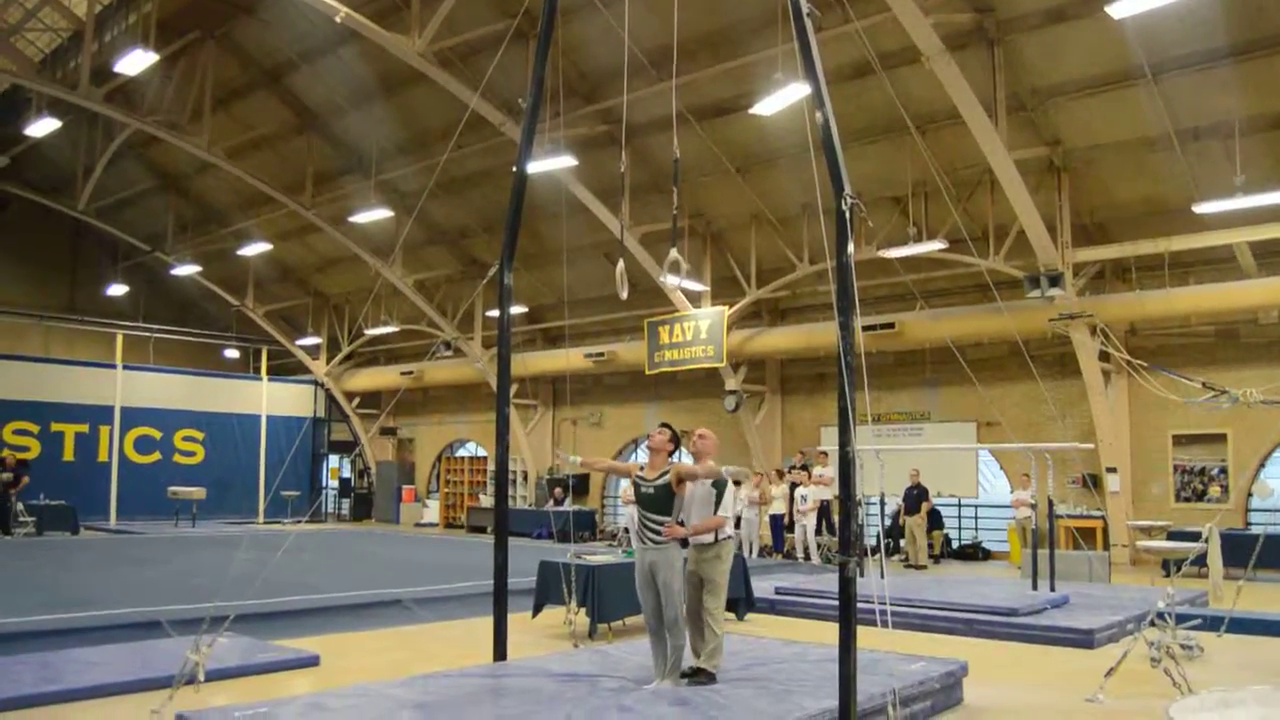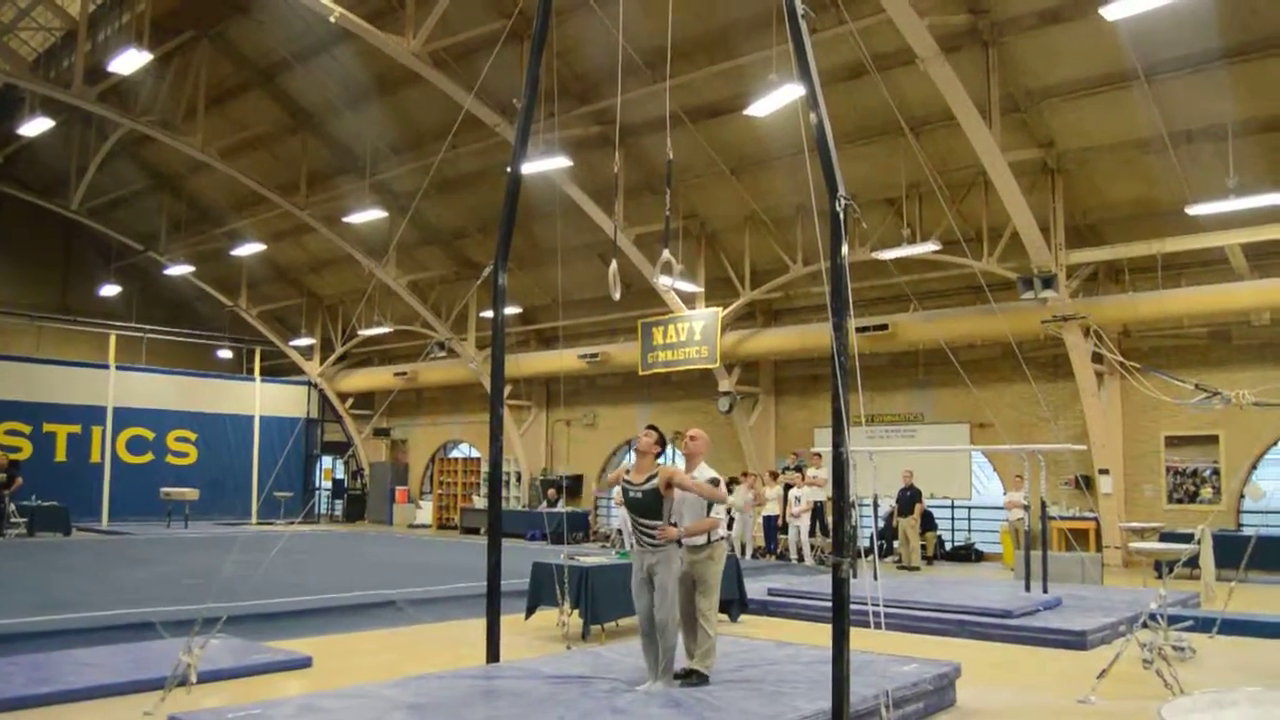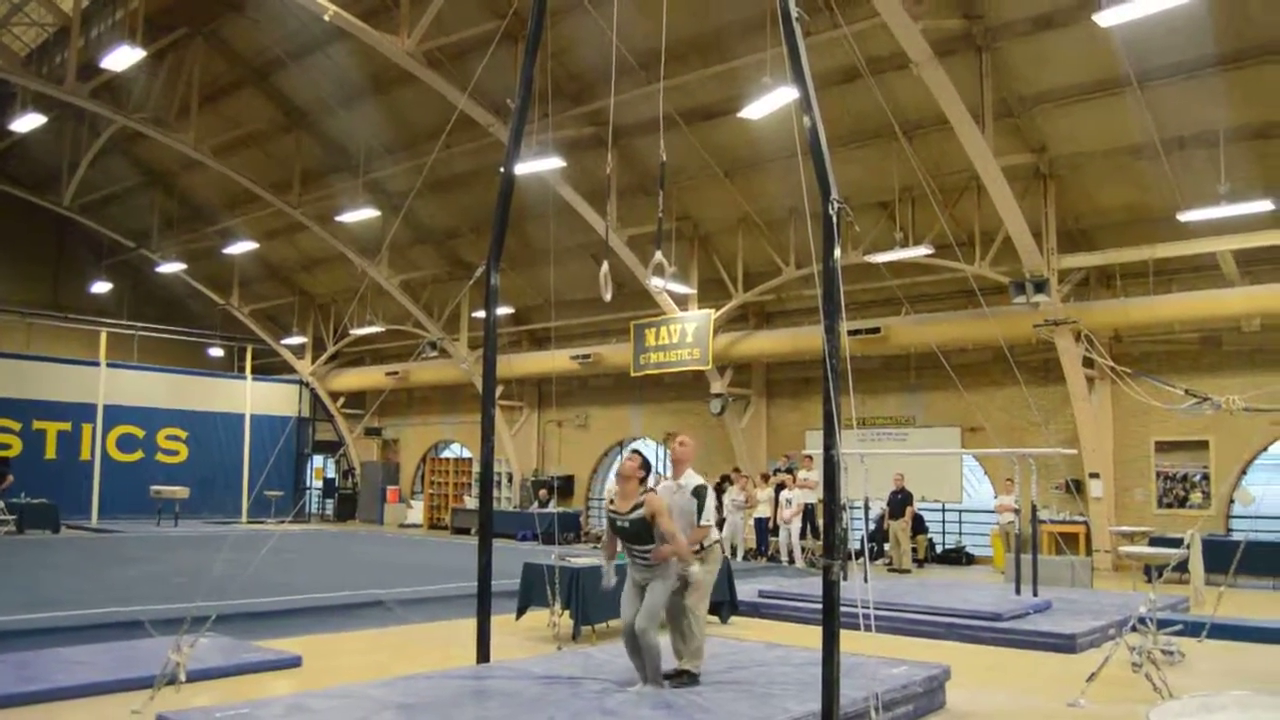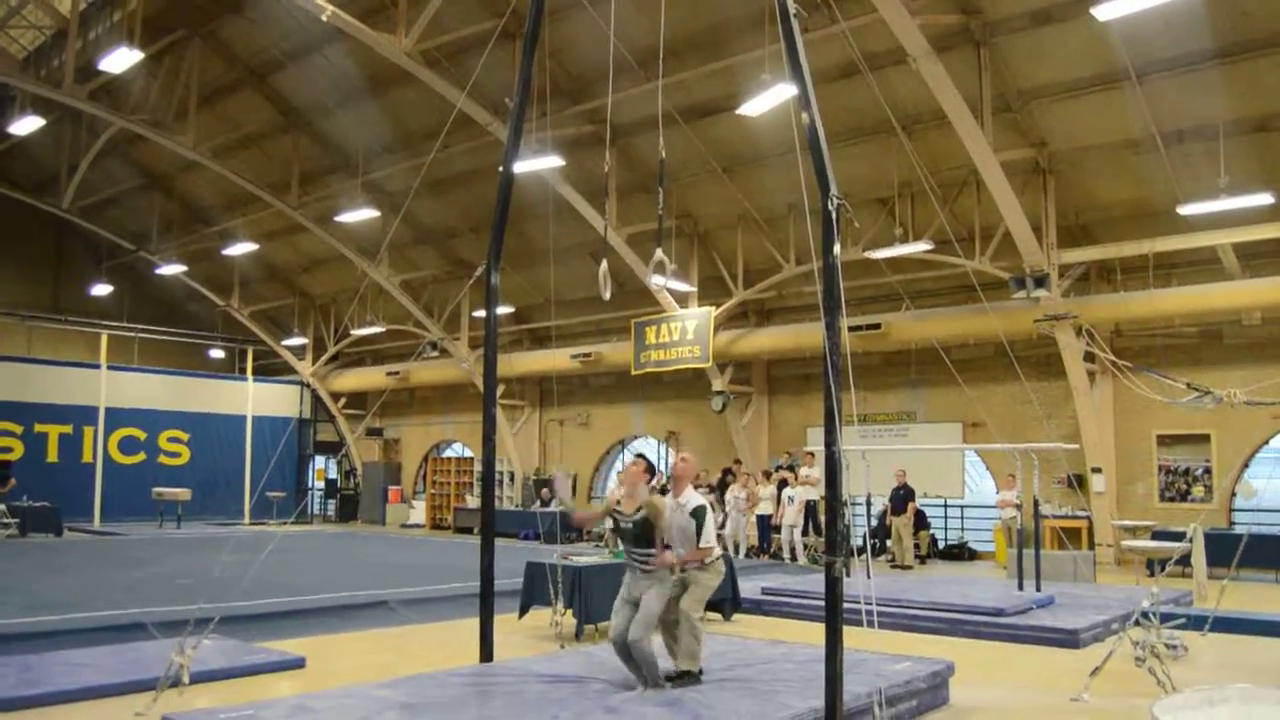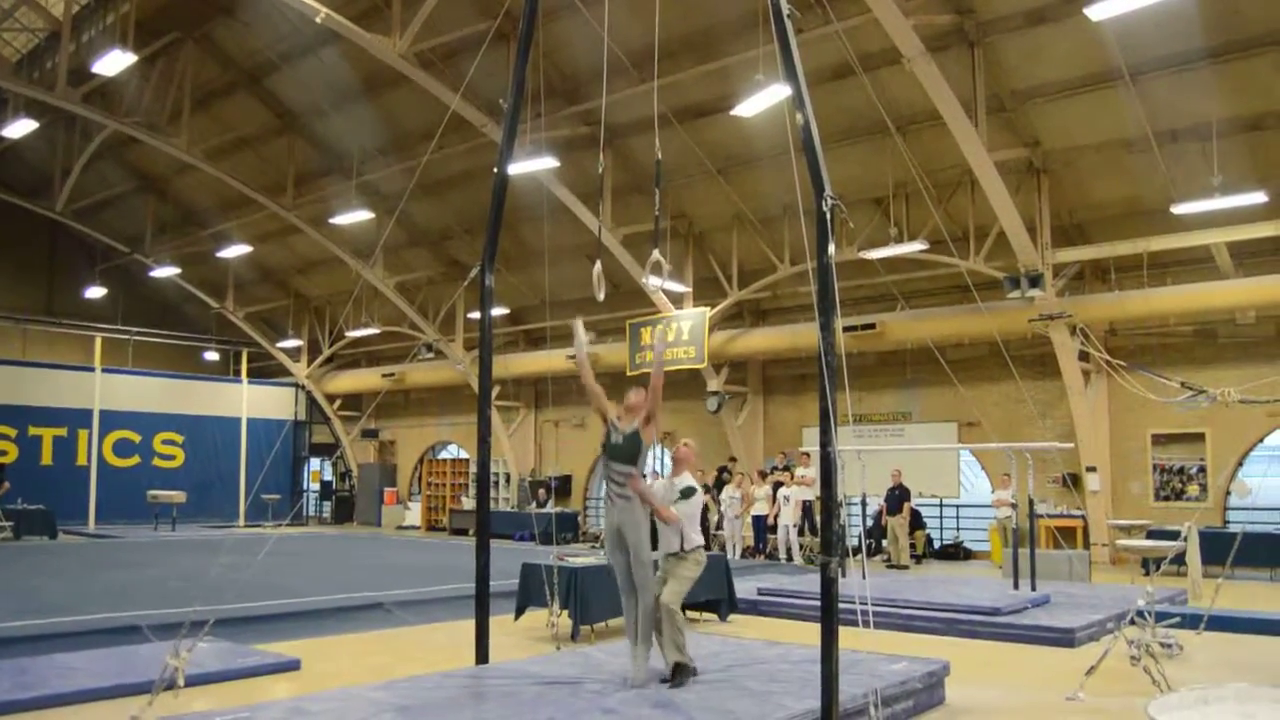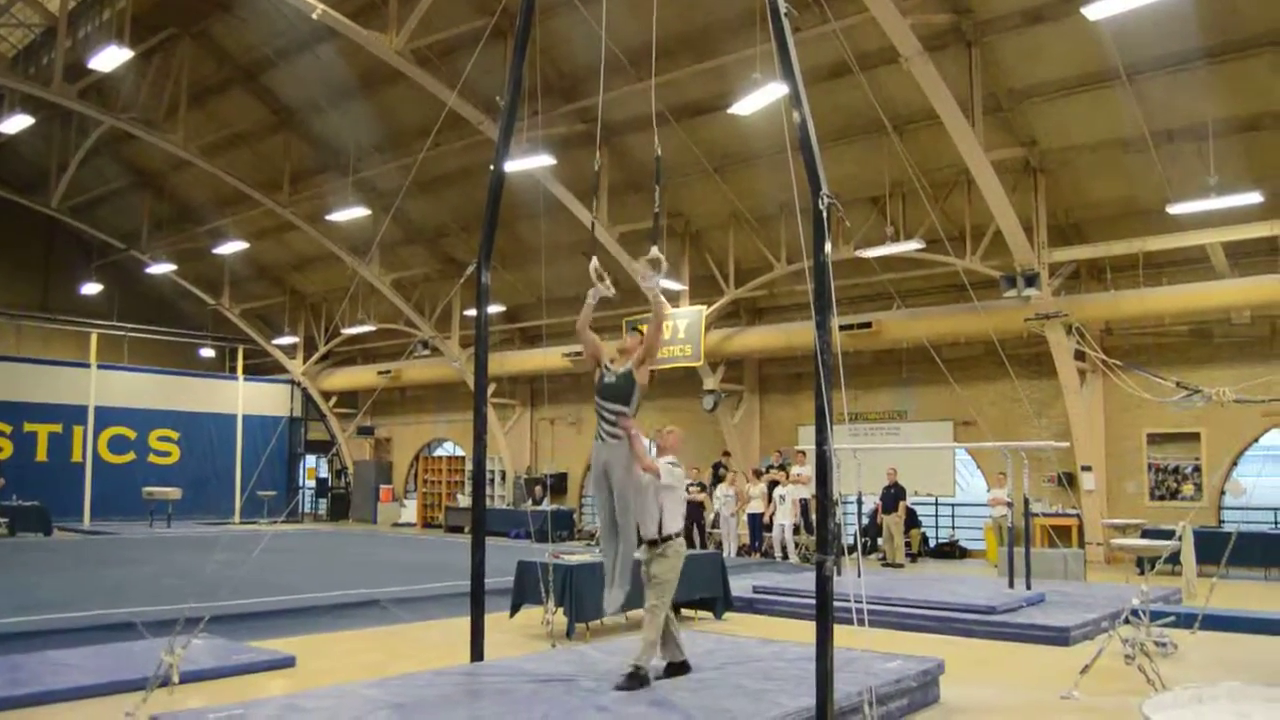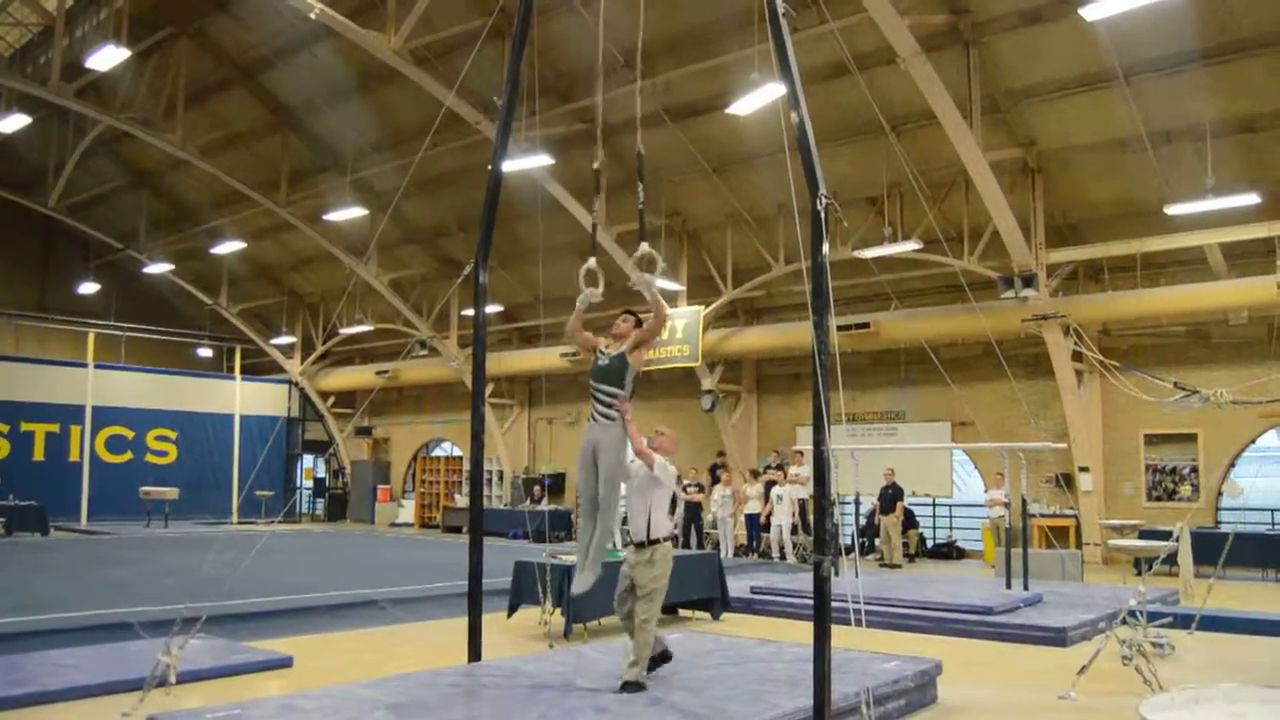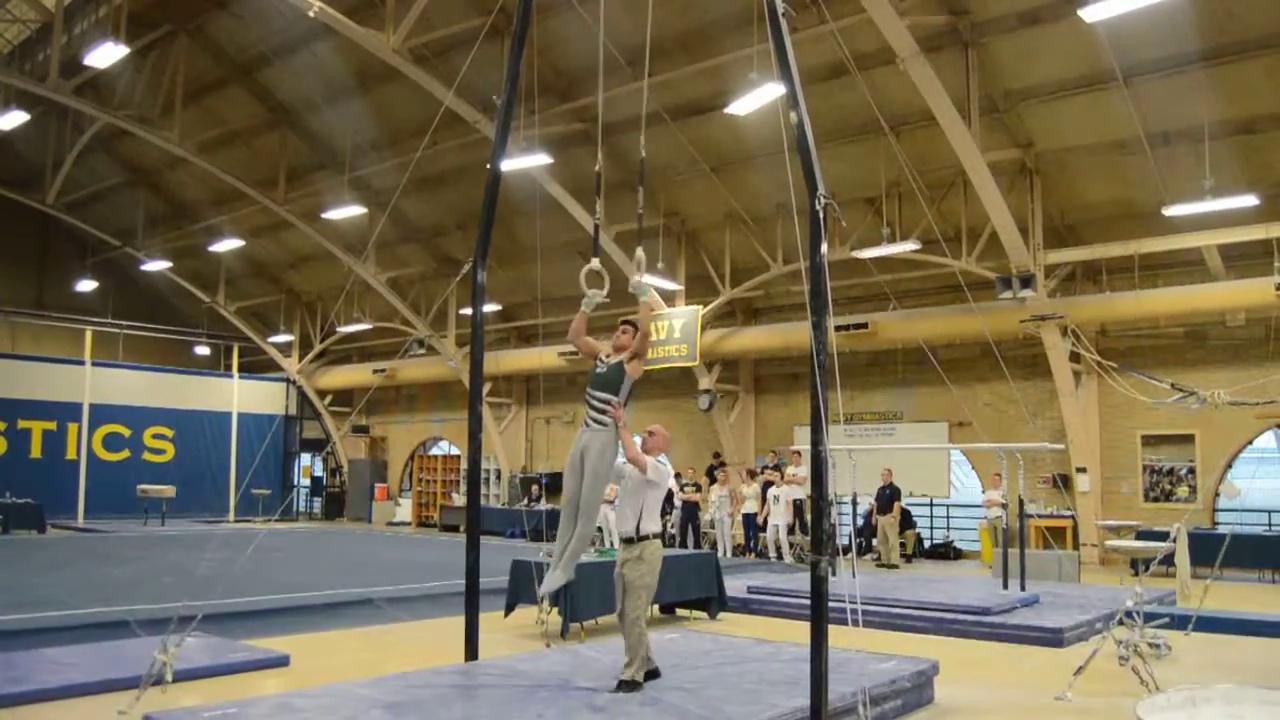
dt=0.2s
person 1, frame 1
left shoulder: (674, 471)
right shoulder: (633, 470)
left elbow: (701, 471)
right elbow: (597, 464)
left wrist: (725, 471)
right wrist: (571, 459)
left hip: (666, 553)
right hip: (642, 554)
left knee: (672, 619)
right knee: (652, 621)
left ankle: (671, 677)
right ankle: (660, 675)
person 1, frame 2
left shoulder: (665, 475)
right shoulder: (623, 474)
left elbow: (697, 487)
right elbow: (607, 482)
left wrist: (728, 501)
left hip: (664, 557)
right hip: (640, 556)
left knee: (663, 620)
right knee: (644, 620)
left ankle: (664, 677)
right ankle: (652, 675)
person 1, frame 3
left shoulder: (652, 503)
right shoulder: (611, 503)
left elbow: (674, 537)
right elbow: (610, 540)
right wrist: (608, 569)
left hip: (659, 574)
right hip: (634, 573)
left knee: (643, 628)
right knee: (626, 628)
left ankle: (655, 681)
right ankle: (646, 679)
person 1, frame 4
left shoulder: (652, 505)
right shoulder: (614, 503)
left elbow: (662, 512)
right elbow: (584, 521)
left wrist: (644, 498)
left hip: (656, 584)
right hip: (631, 582)
left knee: (637, 639)
right knee: (617, 636)
left ankle: (655, 683)
right ankle: (645, 681)
person 1, frame 5
left shoulder: (647, 422)
right shoulder: (611, 417)
left elbow: (656, 384)
right elbow: (589, 384)
left wrist: (658, 350)
right wrist: (581, 350)
left hip: (634, 511)
right hip: (612, 511)
left knee: (642, 583)
right knee: (625, 585)
left ankle: (644, 648)
right ankle: (636, 647)
person 1, frame 6
left shoulder: (641, 363)
right shoulder: (602, 360)
left elbow: (660, 321)
right elbow: (581, 329)
left wrist: (652, 288)
right wrist: (592, 299)
left hip: (621, 449)
right hip: (600, 449)
left knee: (624, 519)
right knee: (605, 520)
left ankle: (621, 582)
right ankle: (611, 580)
person 1, frame 7
left shoulder: (635, 347)
right shoulder: (599, 346)
left elbow: (659, 320)
right elbow: (571, 333)
left wrist: (649, 289)
right wrist: (583, 302)
left hip: (613, 431)
right hip: (591, 429)
left knee: (606, 502)
right knee: (586, 502)
left ankle: (592, 565)
right ankle: (581, 563)
person 1, frame 8
left shoulder: (635, 357)
right shoulder: (601, 354)
left elbow: (646, 331)
right elbow: (574, 337)
left wrist: (643, 295)
right wrist: (587, 304)
left hip: (605, 437)
right hip: (583, 434)
left knee: (589, 508)
right knee: (570, 505)
left ankle: (566, 567)
right ankle: (557, 564)
person 2, frame 1
left shoulder: (719, 479)
left elbow: (720, 520)
right elbow: (680, 512)
left wrist: (685, 531)
left hip: (717, 549)
right hip: (695, 549)
left knee: (712, 609)
right knee: (693, 609)
left ankle: (709, 669)
right ankle: (700, 662)
person 2, frame 2
left shoulder: (711, 480)
left elbow: (713, 521)
right elbow: (670, 512)
left wrist: (678, 532)
left hip: (709, 550)
right hip: (688, 551)
left knee: (704, 610)
right knee: (687, 610)
left ankle: (701, 670)
right ankle: (692, 664)
person 2, frame 3
left shoulder: (699, 487)
right shoulder: (665, 488)
left elbow: (705, 530)
left hip: (706, 555)
left knee: (693, 608)
right knee: (674, 609)
left ankle: (692, 669)
right ankle: (683, 664)
person 2, frame 4
left shoulder: (698, 507)
right shoulder: (664, 505)
left elbow: (706, 550)
left wrist: (673, 560)
left hip: (709, 568)
right hip: (685, 568)
left knee: (688, 610)
right knee: (666, 614)
left ankle: (691, 669)
right ankle: (685, 666)
person 2, frame 5
left shoulder: (691, 489)
right shoulder: (660, 486)
left elbow: (671, 517)
left hip: (690, 557)
right hip: (667, 558)
left knee: (668, 602)
right knee: (657, 611)
left ankle: (679, 664)
right ankle: (681, 663)
person 2, frame 6
left shoulder: (674, 470)
right shoulder: (644, 472)
left elbow: (646, 465)
left wrist: (633, 434)
left hip: (669, 548)
right hip: (649, 546)
left knee: (655, 606)
right knee: (659, 606)
left ankle: (639, 669)
right ankle: (677, 661)
person 2, frame 7
left shoulder: (666, 471)
right shoulder: (635, 469)
left elbow: (640, 450)
left wrist: (628, 418)
left hip: (656, 551)
right hip: (636, 549)
left knee: (644, 616)
right knee: (623, 606)
left ankle: (635, 676)
right ankle: (658, 649)
person 2, frame 8
left shoulder: (659, 471)
right shoulder: (629, 471)
left elbow: (632, 456)
left wrist: (621, 424)
left hip: (645, 548)
right hip: (627, 547)
left knee: (635, 614)
right knee: (625, 614)
left ankle: (633, 676)
right ankle: (647, 666)
